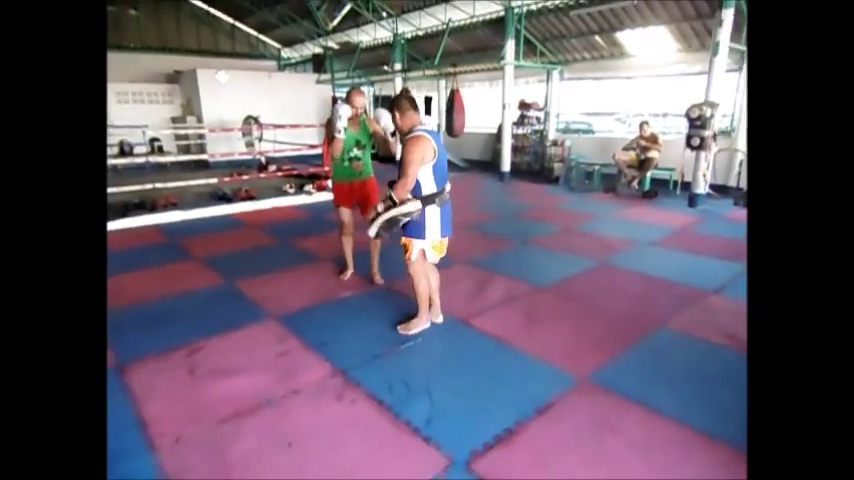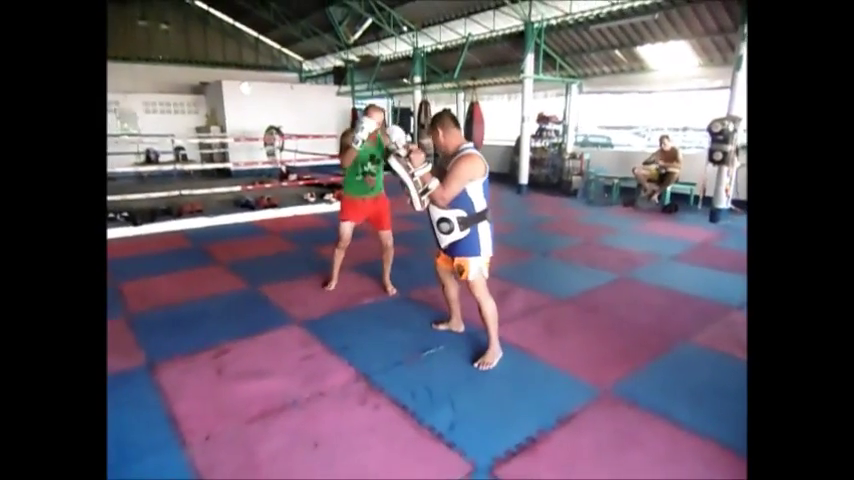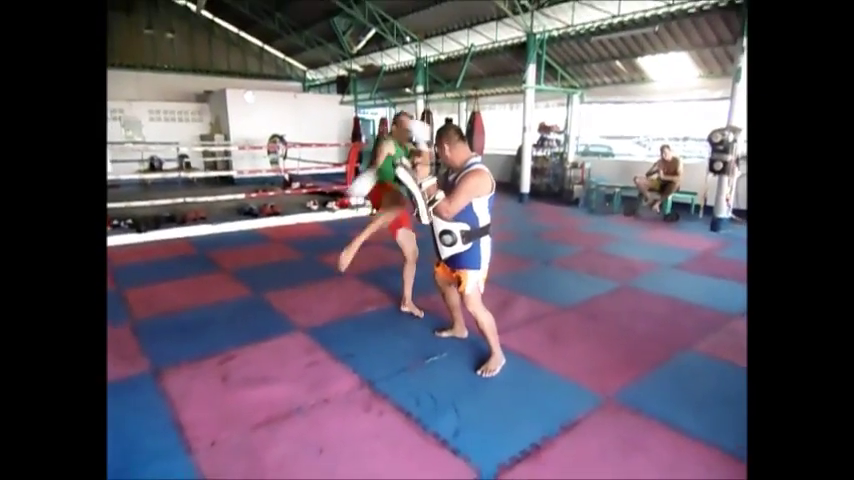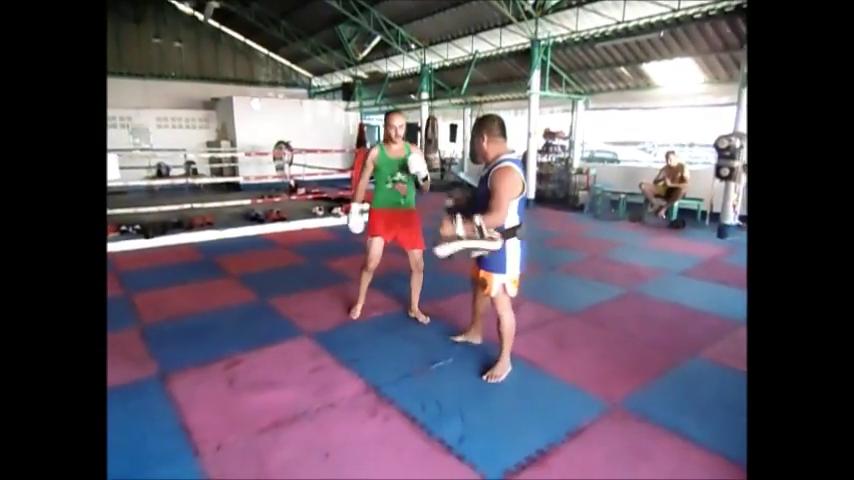
dt=0.5s
person 1, frame 1
left shoulder: (416, 142)
right shoulder: (428, 137)
left elbow: (405, 185)
left hip: (427, 216)
right hip: (433, 211)
left knee: (416, 268)
right knee: (427, 264)
left ankle: (422, 317)
right ankle: (434, 311)
person 1, frame 2
left shoulder: (468, 160)
right shoulder: (451, 158)
left elbow: (442, 197)
right elbow: (439, 185)
left wrist: (420, 169)
right wrist: (420, 167)
left hip: (472, 236)
right hip: (454, 234)
left knee: (479, 292)
right knee: (445, 274)
left ankle: (494, 346)
right ankle: (456, 321)
person 1, frame 3
left shoulder: (477, 176)
right shoulder: (455, 171)
left elbow: (446, 210)
right elbow: (443, 203)
left wrist: (425, 181)
right wrist: (423, 178)
left hip: (472, 249)
left knee: (473, 304)
right knee: (446, 285)
left ankle: (497, 354)
right ankle: (459, 328)
person 1, frame 4
left shoulder: (506, 172)
right shoulder: (495, 165)
left elbow: (497, 217)
left wrist: (457, 227)
left hip: (502, 249)
left knee: (501, 305)
right knee: (480, 290)
left ankle: (504, 360)
right ankle: (474, 332)
person 2, frame 1
left shoulder: (370, 124)
right shoulder: (333, 123)
left elbow: (391, 150)
right elbow: (334, 154)
left wrist: (389, 133)
right wrist: (339, 130)
left hip: (366, 182)
right hip: (342, 184)
right knee: (346, 228)
left ankle: (374, 269)
right ankle: (349, 266)
person 2, frame 2
left shoulder: (383, 138)
right shoulder: (349, 135)
right elbow: (344, 163)
right wrist: (358, 139)
left hip: (377, 198)
right hip: (352, 199)
left knee: (388, 243)
right knee: (343, 243)
left ankle: (386, 279)
right ankle: (334, 278)
person 2, frame 3
left shoulder: (405, 147)
right shoulder: (387, 144)
right elbow: (373, 166)
left hip: (399, 206)
right hip: (383, 192)
left knee: (412, 254)
right knee: (398, 208)
left ankle: (407, 302)
right ankle: (355, 244)
person 2, frame 4
left shoulder: (414, 151)
right shoulder: (375, 152)
left elbow: (425, 188)
right elbow: (363, 182)
left wrist: (423, 176)
right wrist: (354, 210)
left hip: (408, 214)
right hip: (381, 214)
left knee: (417, 265)
right knee: (371, 264)
left ankle: (414, 308)
right ankle: (360, 302)
